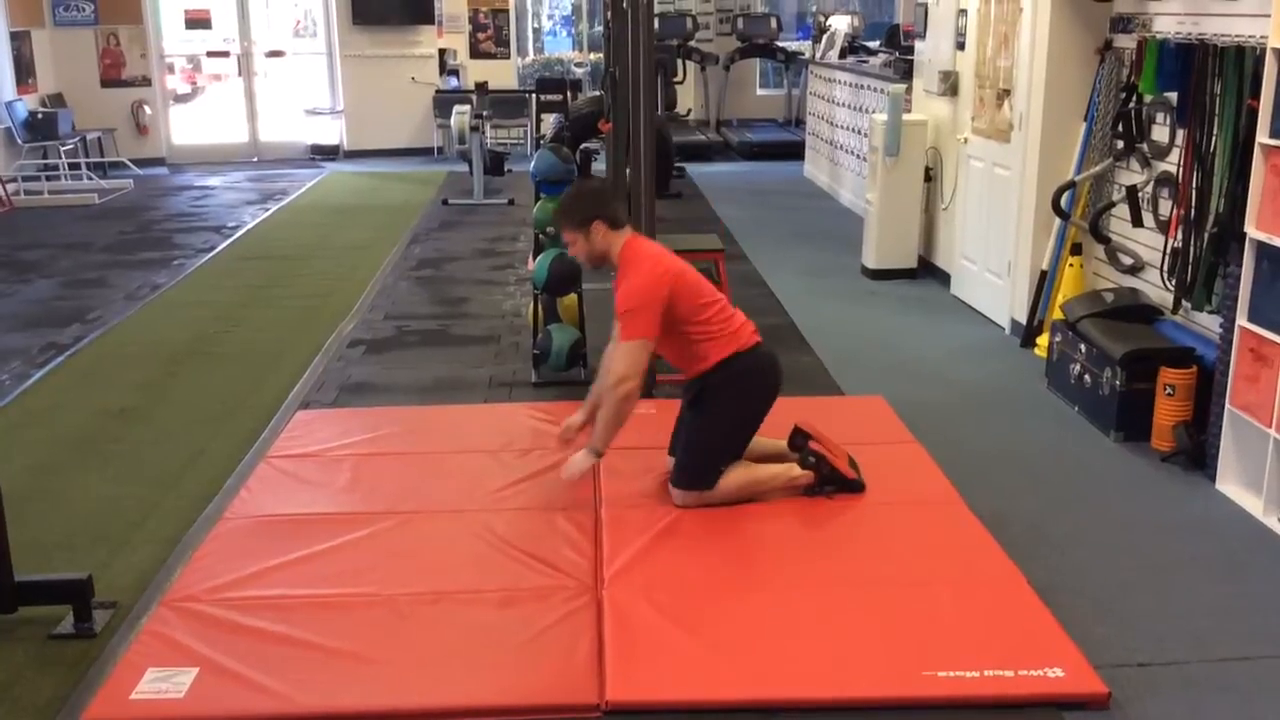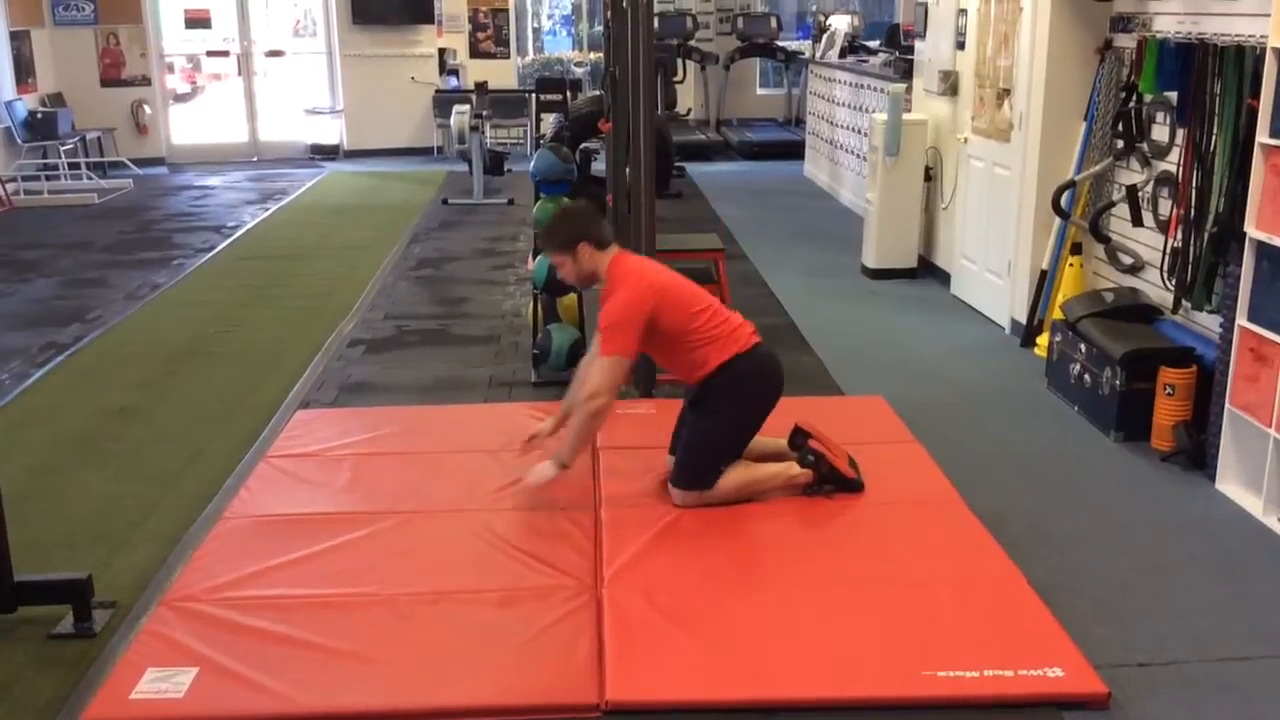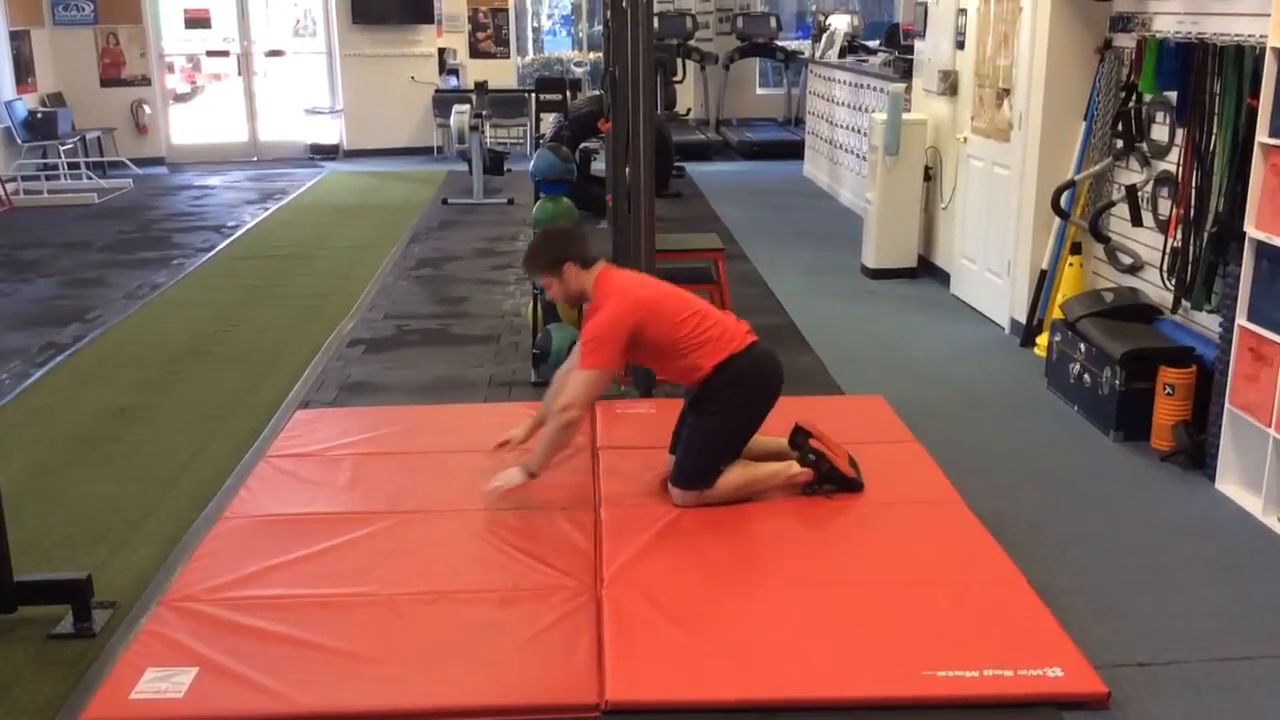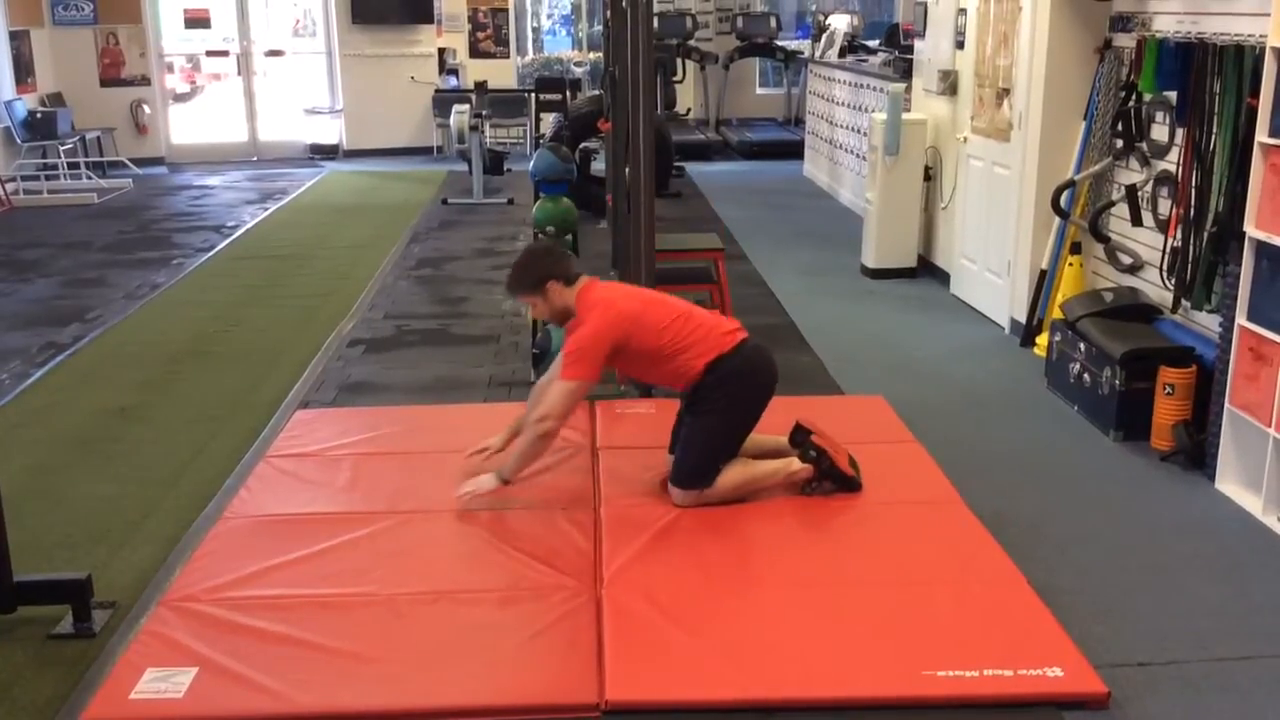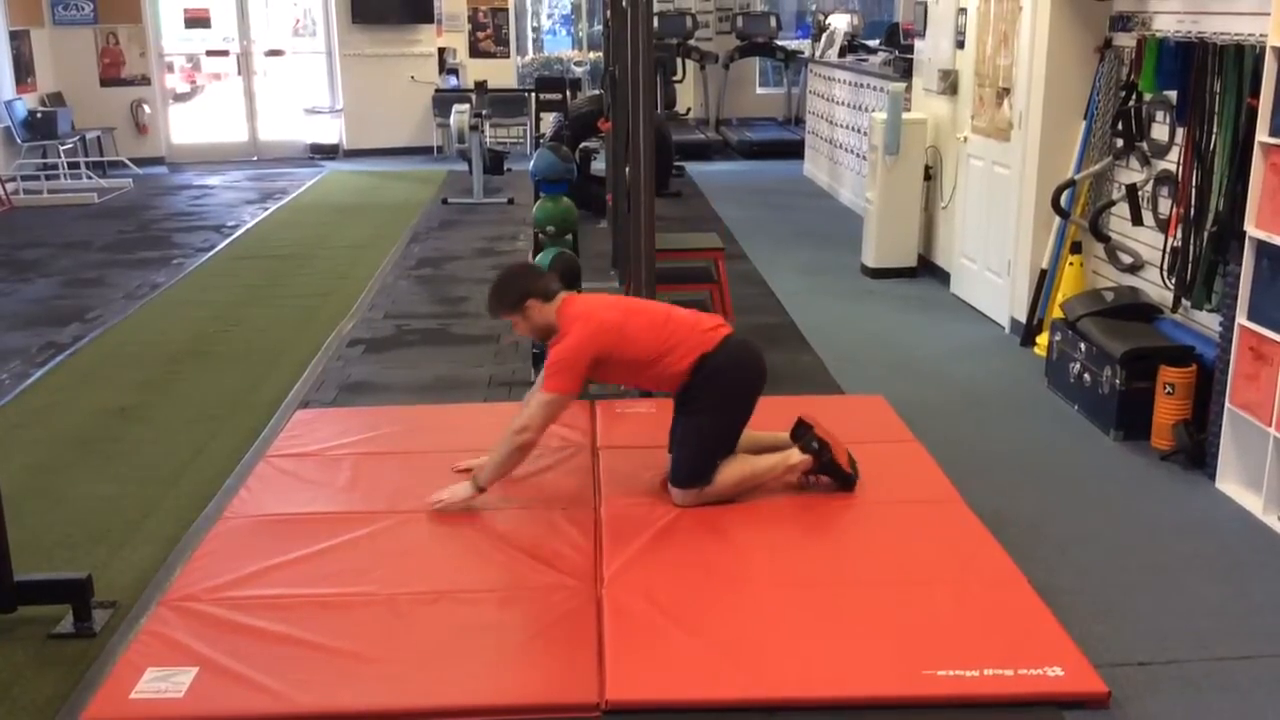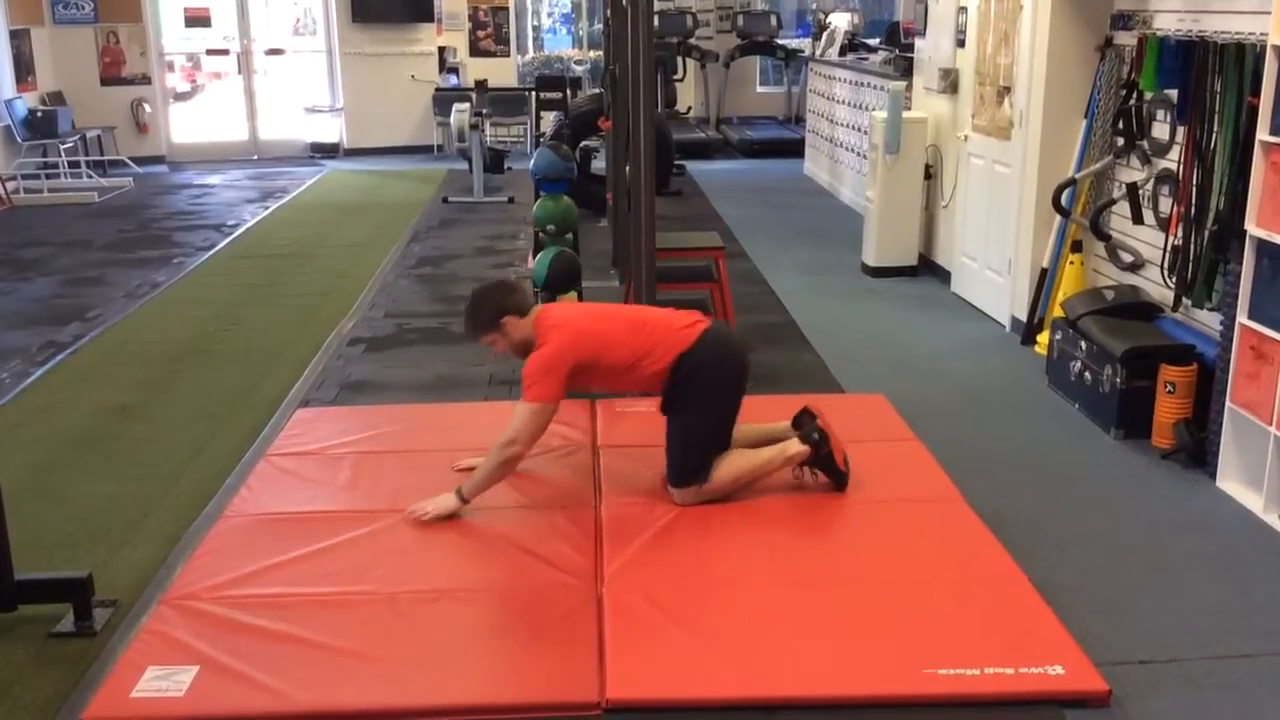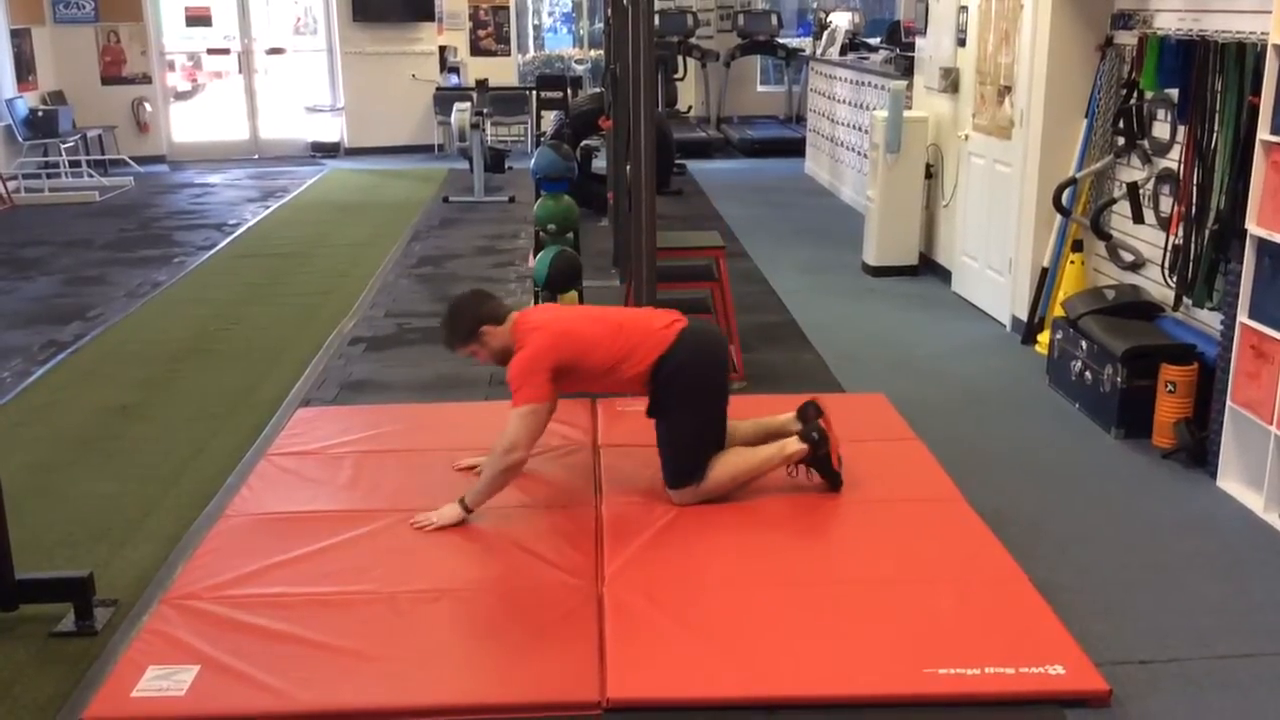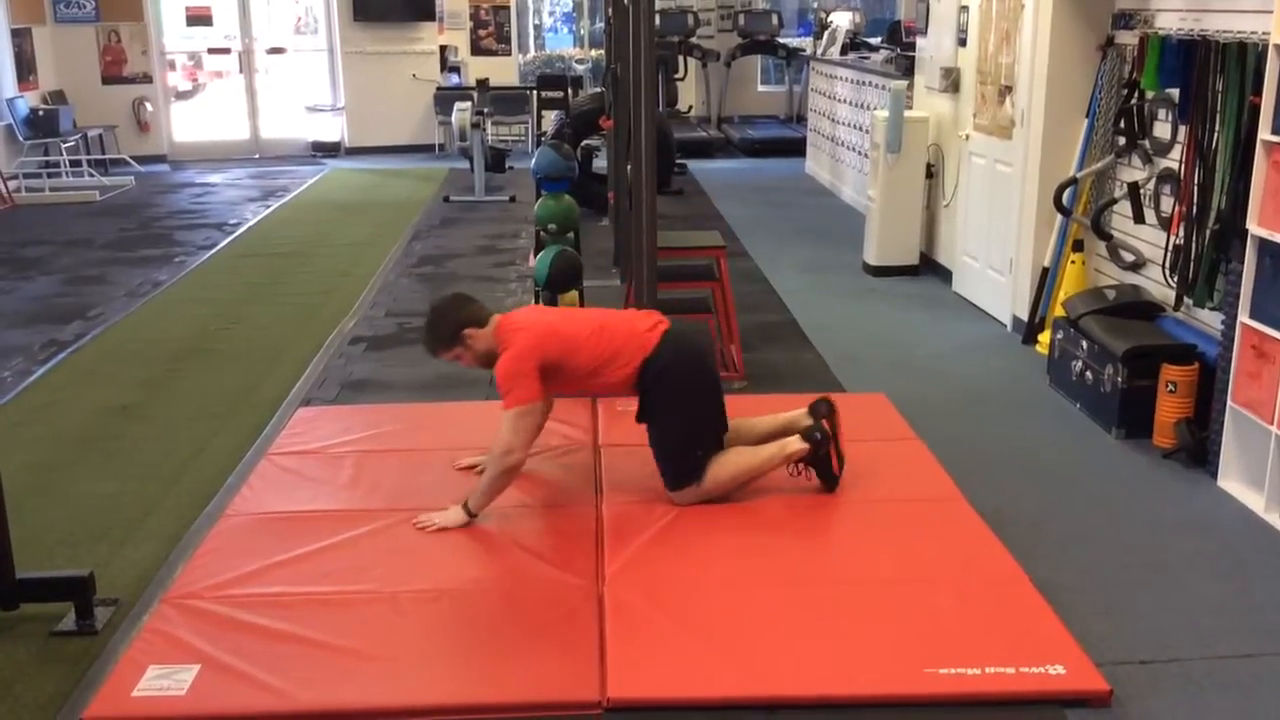
dt=0.1s
person 1, frame 1
left shoulder: (639, 281)
right shoulder: (637, 258)
left elbow: (626, 383)
right elbow: (617, 349)
left wrist: (593, 451)
right wrist: (587, 412)
left hip: (740, 375)
right hip: (728, 367)
left knee: (687, 490)
right knee: (680, 464)
left ankle: (808, 474)
right ankle: (795, 450)
person 1, frame 2
left shoulder: (625, 296)
right shoulder: (624, 273)
left elbow: (598, 397)
right elbow: (593, 362)
left wrist: (558, 462)
right wrist: (557, 420)
left hip: (742, 378)
right hip: (729, 369)
left knee: (686, 490)
right knee: (682, 461)
left ankle: (805, 472)
right ankle: (793, 448)
person 1, frame 3
left shoulder: (611, 313)
right shoulder: (611, 290)
left elbow: (573, 410)
right elbow: (571, 370)
left wrist: (528, 470)
right wrist: (531, 426)
left hip: (743, 377)
right hip: (734, 366)
left knee: (687, 490)
right knee: (682, 460)
left ankle: (807, 470)
right ankle: (792, 449)
person 1, frame 4
left shoulder: (595, 324)
right shoulder: (594, 302)
left elbow: (548, 421)
right elbow: (551, 382)
left wrist: (500, 478)
right wrist: (506, 437)
left hip: (736, 374)
right hip: (728, 364)
left knee: (686, 491)
right knee: (685, 458)
left ankle: (806, 466)
right ankle: (795, 445)
person 1, frame 5
left shoulder: (575, 340)
right shoulder: (575, 311)
left elbow: (527, 432)
right elbow: (540, 396)
left wrist: (474, 487)
right wrist: (500, 453)
left hip: (726, 370)
right hip: (722, 355)
left knee: (688, 491)
right knee: (699, 454)
left ankle: (802, 459)
right ankle: (797, 441)
person 1, frame 6
left shoulder: (552, 348)
right shoulder: (553, 320)
left elbow: (515, 444)
right elbow: (529, 413)
left wrist: (459, 498)
right wrist: (492, 461)
left hip: (705, 367)
right hip: (704, 347)
left knee: (685, 489)
right knee: (700, 451)
left ankle: (800, 450)
right ankle: (795, 428)
person 1, frame 7
left shoulder: (531, 355)
right shoulder: (534, 324)
left elbow: (515, 452)
right elbow: (538, 411)
left wrist: (463, 507)
right wrist: (497, 459)
left hip: (685, 365)
right hip: (687, 344)
left knee: (686, 488)
right knee: (709, 443)
left ankle: (798, 447)
right ankle: (799, 421)
person 1, frame 8
left shoulder: (515, 355)
right shoulder: (522, 324)
left elbow: (512, 455)
right elbow: (534, 412)
left wrist: (466, 510)
right wrist: (497, 458)
left hip: (672, 368)
right hip: (674, 347)
left knee: (686, 489)
right knee: (710, 443)
left ankle: (800, 446)
right ankle: (808, 418)
